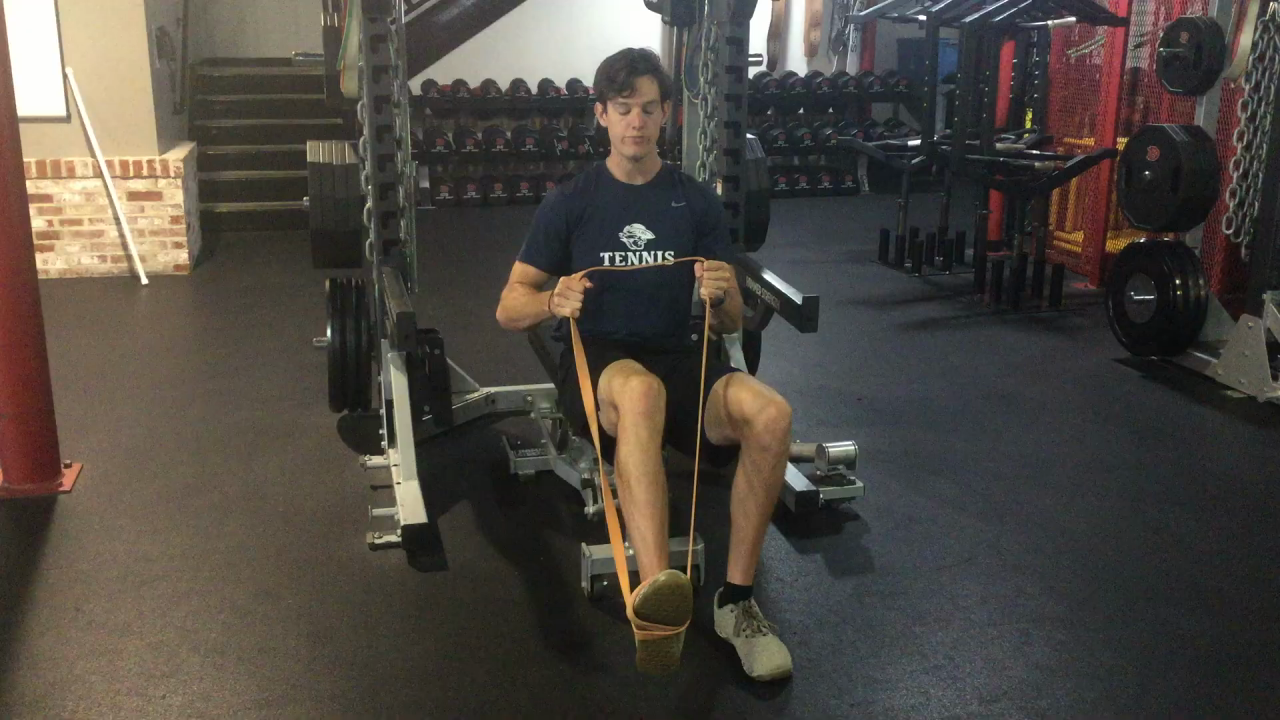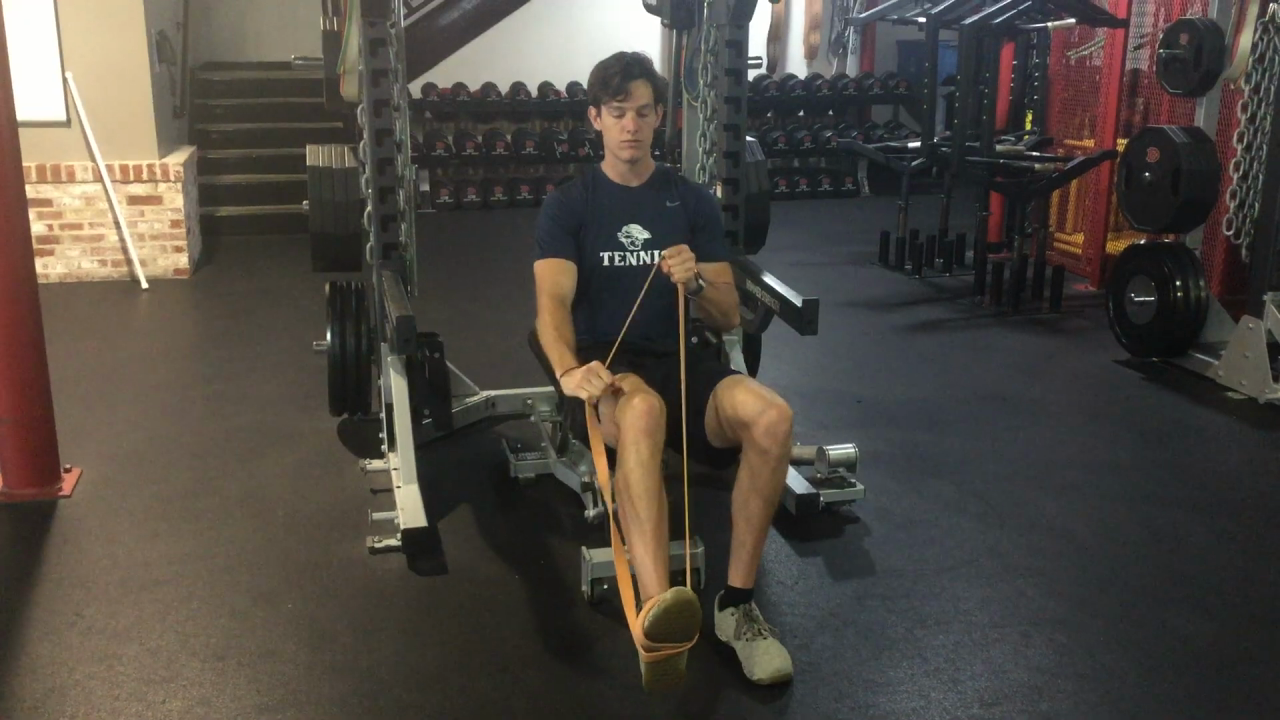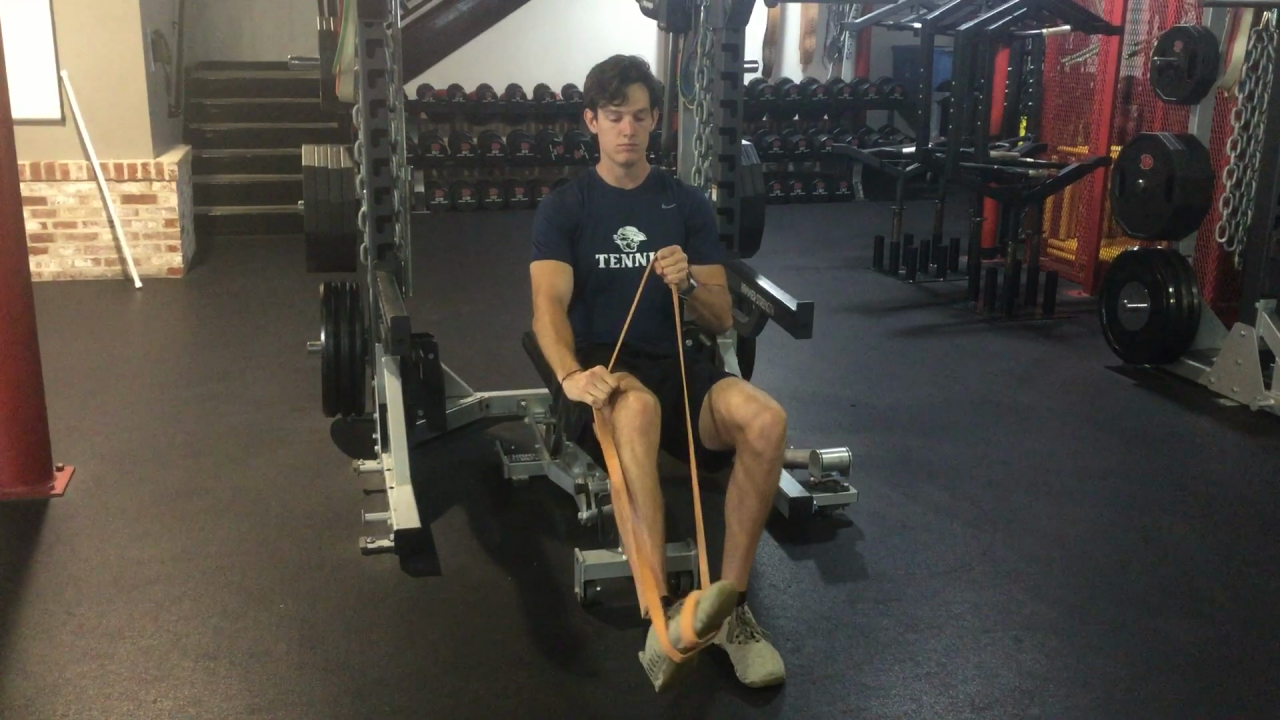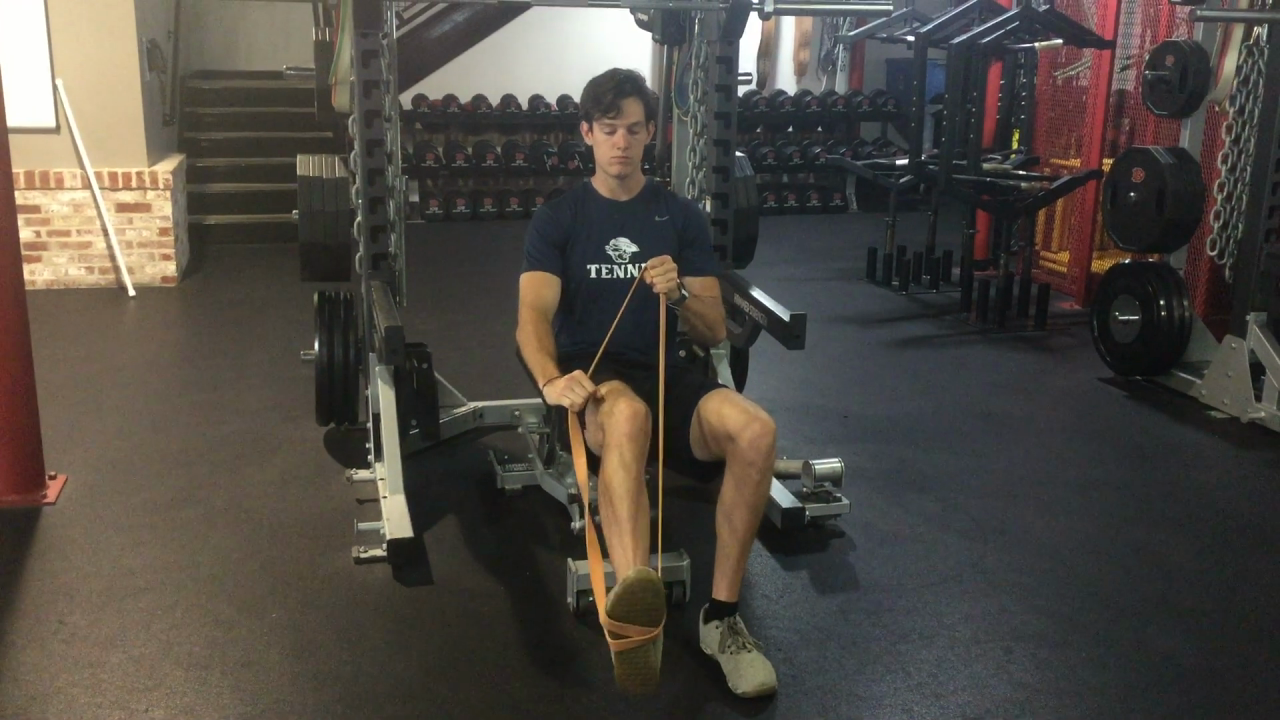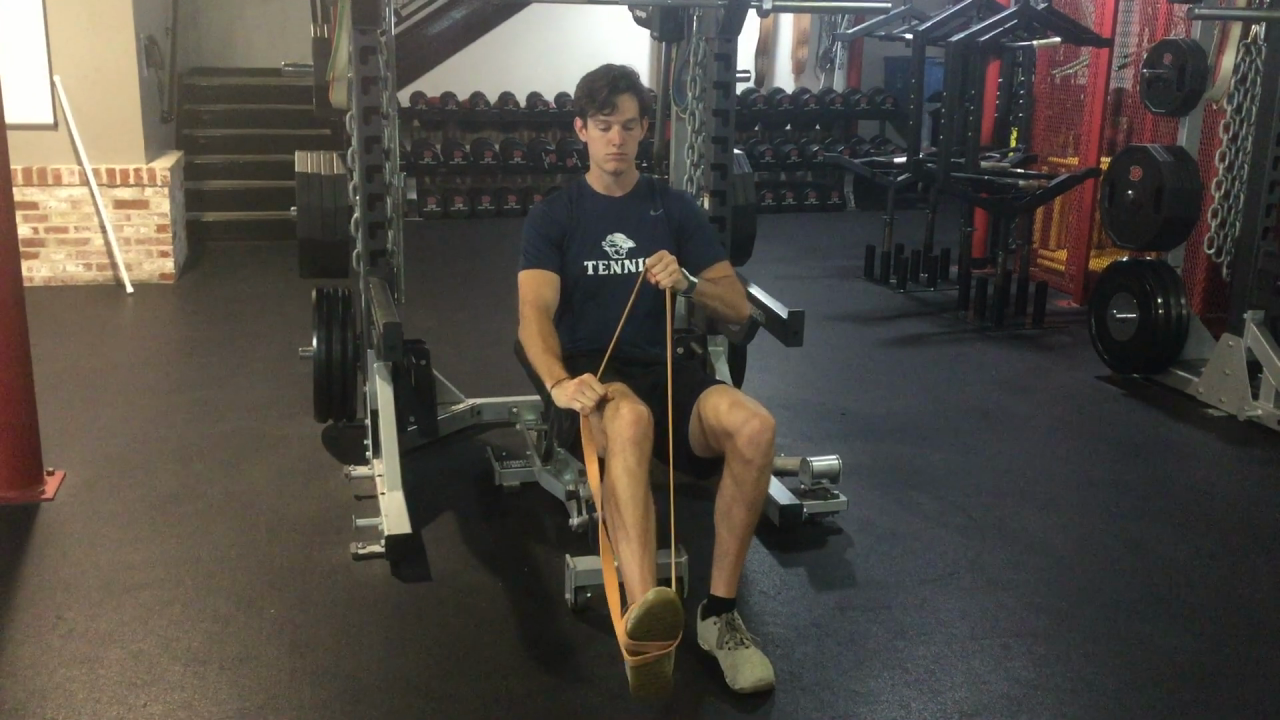
dt=1s
person 1, frame 1
left shoulder: (697, 201)
right shoulder: (568, 202)
left elbow: (731, 323)
right elbow: (509, 308)
left wrist: (722, 296)
right wrist: (553, 301)
left hip: (679, 360)
right hip: (599, 366)
left knee: (770, 414)
right knee: (641, 391)
left ankle: (736, 600)
right ankle: (654, 593)
person 1, frame 2
left shoulder: (693, 201)
right shoulder: (567, 204)
left elbow: (728, 317)
right elbow: (552, 302)
left wrist: (696, 283)
right wrist: (568, 371)
left hip: (679, 361)
right hip: (606, 369)
left knee: (772, 417)
right knee: (640, 410)
left ankle: (738, 603)
right ankle: (658, 611)
person 1, frame 3
left shoulder: (687, 203)
right shoulder: (563, 207)
left elbow: (721, 319)
right elbow: (549, 304)
left wrist: (687, 284)
right wrist: (572, 375)
left hip: (672, 361)
right hip: (601, 368)
left knee: (765, 421)
right knee: (635, 409)
left ankle: (731, 605)
right ankle: (664, 617)
person 1, frame 4
left shoulder: (681, 215)
right shoulder: (557, 218)
left elbow: (714, 331)
right elbow: (533, 314)
left wrist: (679, 295)
right wrist: (550, 379)
left hip: (663, 372)
right hip: (591, 379)
left knee: (756, 431)
right knee: (626, 413)
left ankle: (722, 615)
right ankle: (631, 615)
person 1, frame 5
left shoulder: (675, 208)
right shoulder: (552, 214)
left elbow: (738, 307)
right elbow: (535, 313)
left wrist: (687, 282)
right wrist: (559, 381)
left hip: (661, 368)
right hip: (591, 375)
left knee: (755, 428)
right knee: (629, 420)
left ankle: (719, 612)
right ankle: (644, 620)
